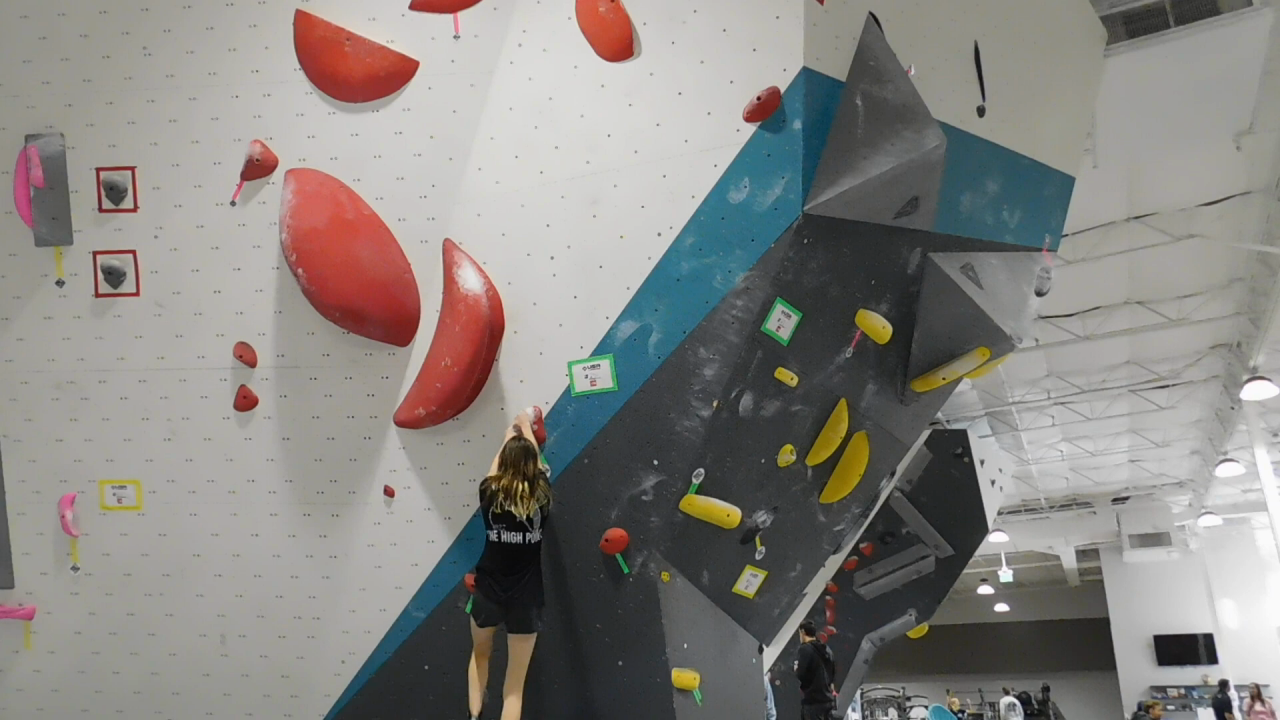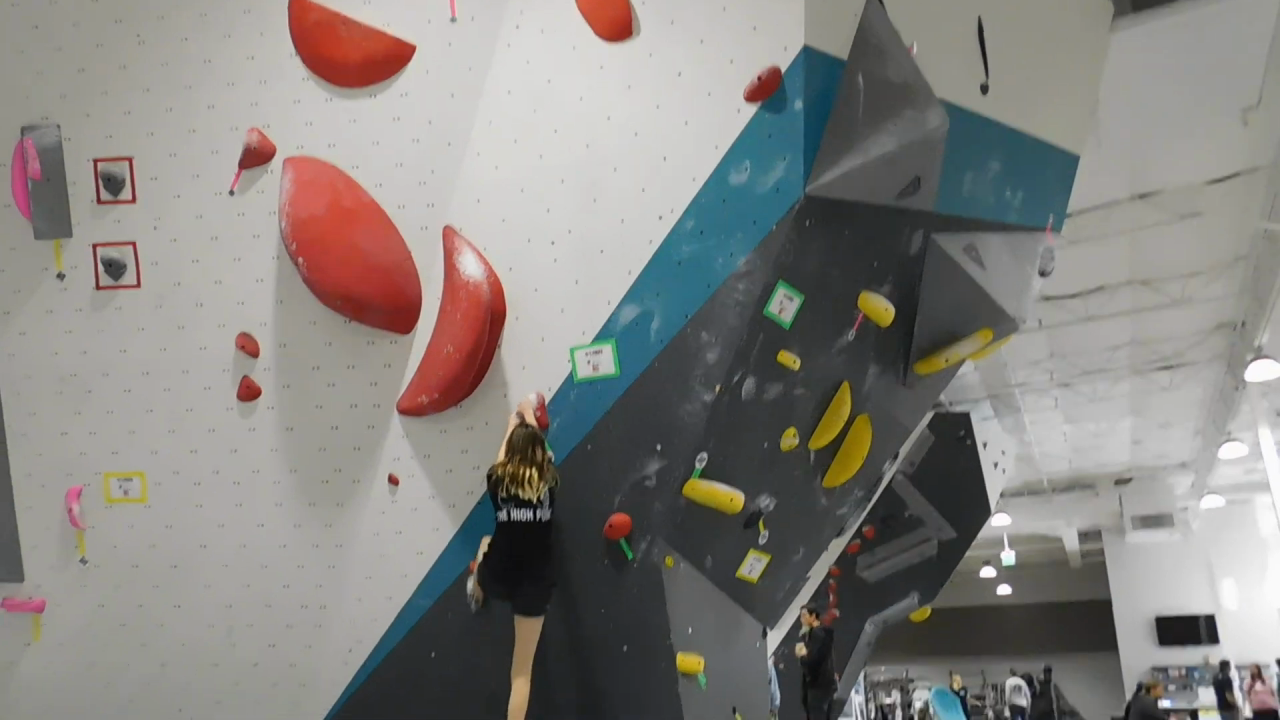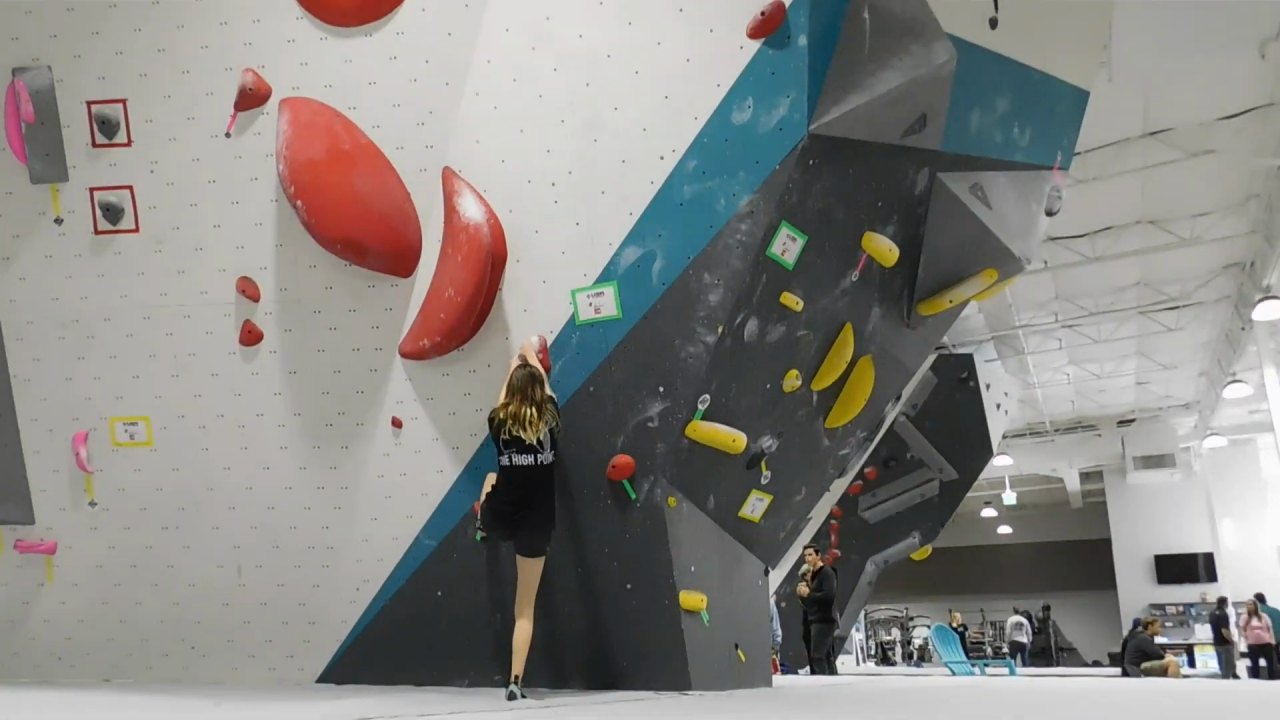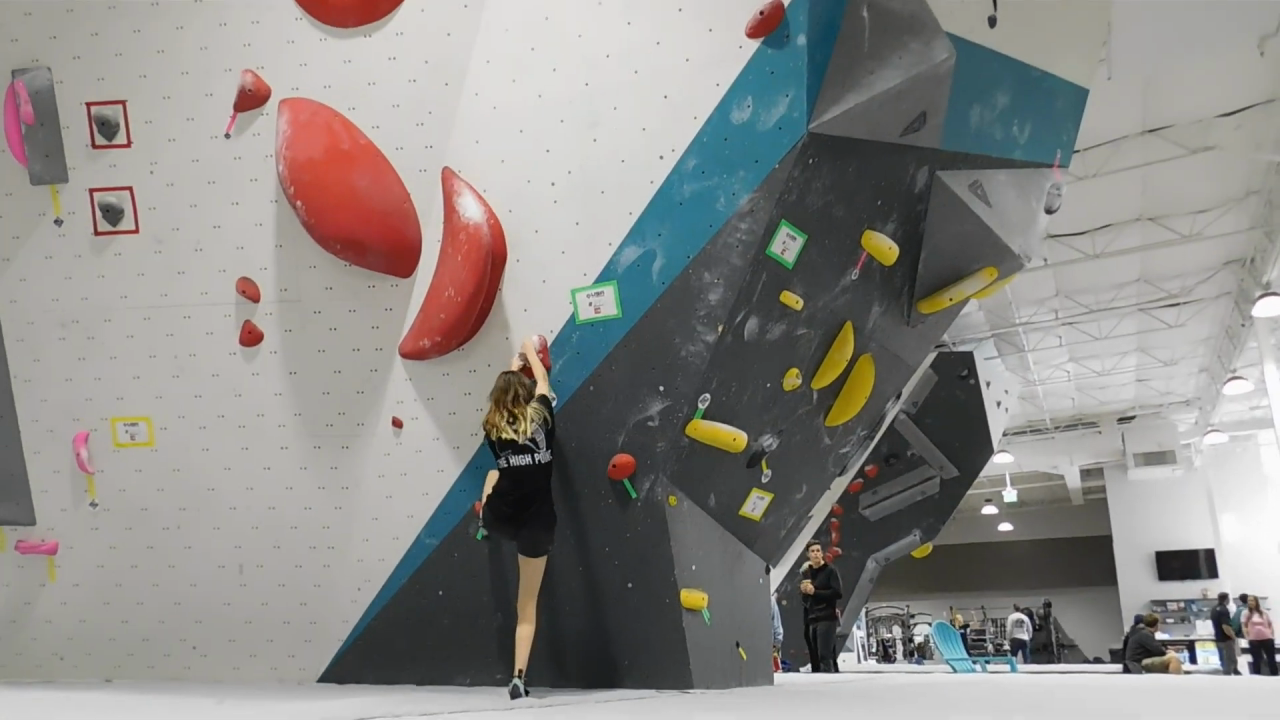
dt=0.3s
person 1, frame 1
left shoulder: (490, 492)
right shoulder: (541, 493)
left elbow: (496, 469)
right elbow: (535, 462)
left wrist: (509, 438)
right wrist: (527, 428)
left hip: (489, 593)
right hip: (526, 600)
left knee: (480, 657)
right knee: (514, 687)
person 1, frame 2
left shoulder: (498, 479)
right shoulder: (549, 478)
left elbow: (503, 455)
right elbow: (537, 446)
left wrist: (513, 425)
right wrist: (530, 417)
left hip: (497, 578)
right hip: (536, 585)
right knee: (522, 670)
left ankle: (475, 594)
person 1, frame 3
left shoulder: (498, 421)
right shoulder: (550, 418)
left elbow: (506, 399)
right elbow: (542, 383)
left wrist: (515, 366)
right wrist: (531, 357)
left hip: (498, 519)
right hip: (536, 525)
right knee: (525, 609)
left ankle: (481, 527)
right ankle: (515, 683)
person 1, frame 4
left shoulder: (493, 426)
right shoulder: (541, 415)
left elbow: (504, 390)
right elbow: (542, 381)
left wrist: (513, 368)
right wrist: (531, 353)
left hip: (499, 519)
right hip: (537, 523)
right knee: (528, 607)
left ankle: (484, 522)
right ankle: (519, 678)
